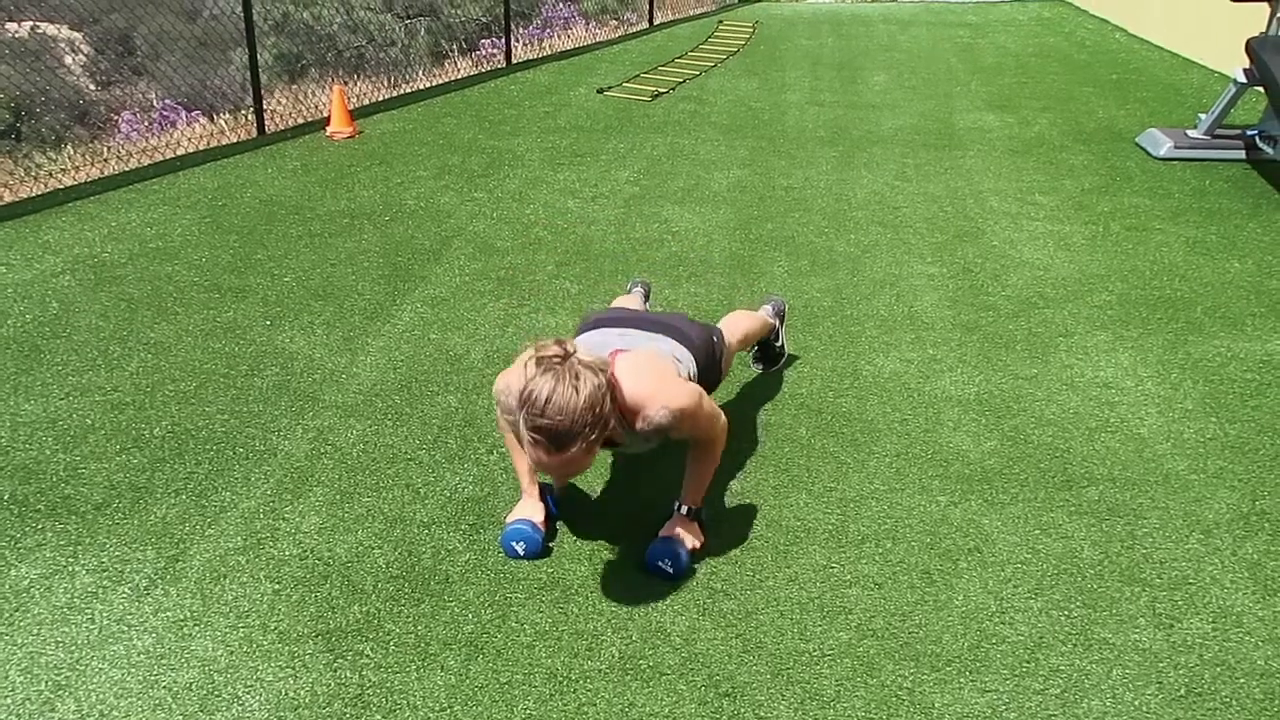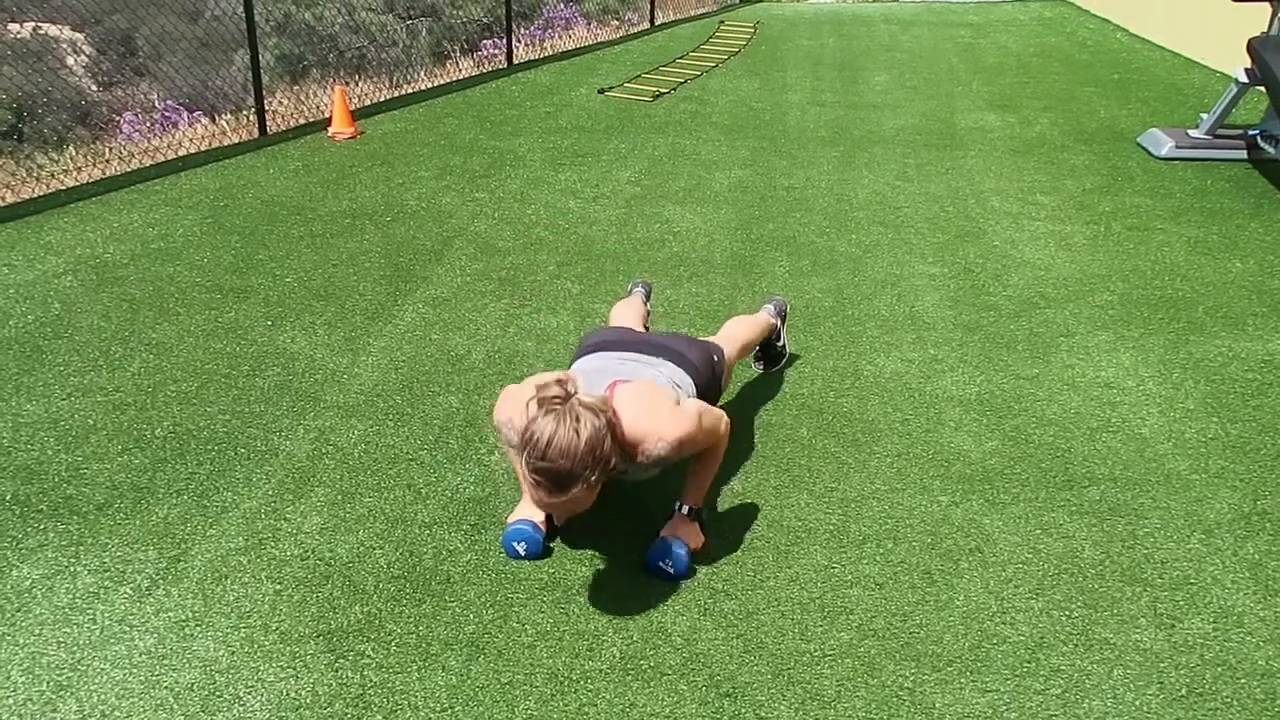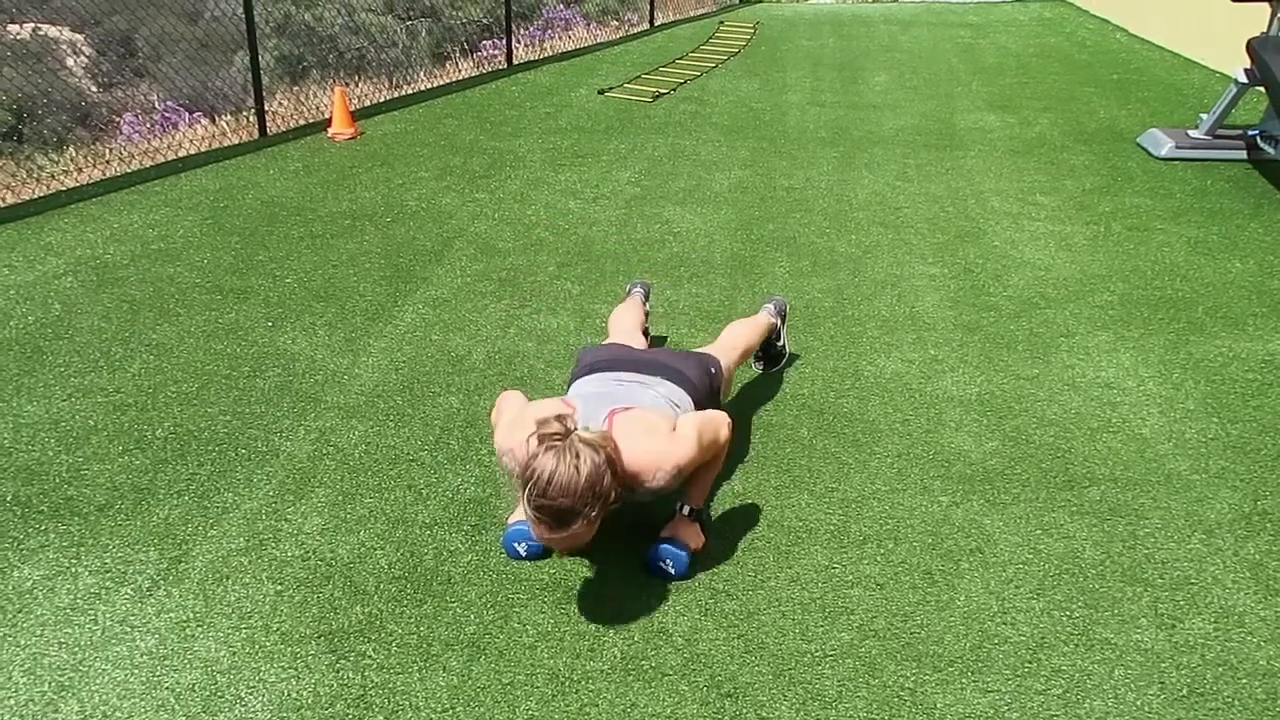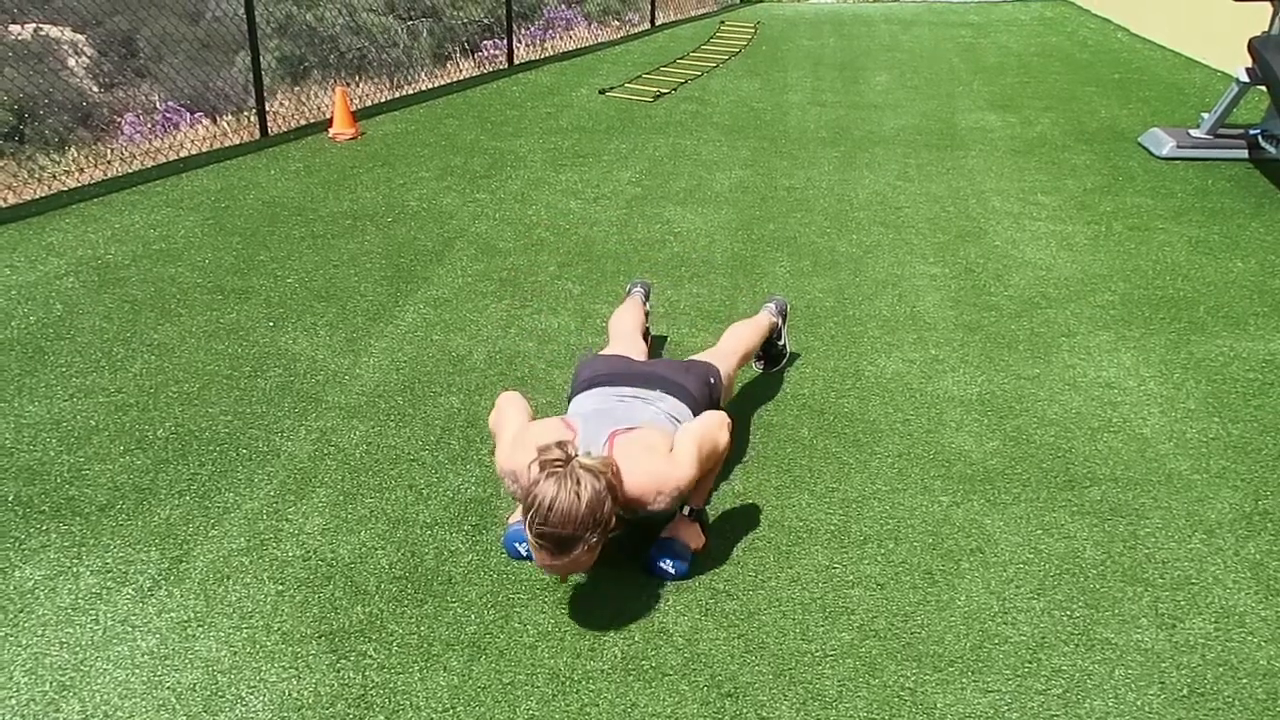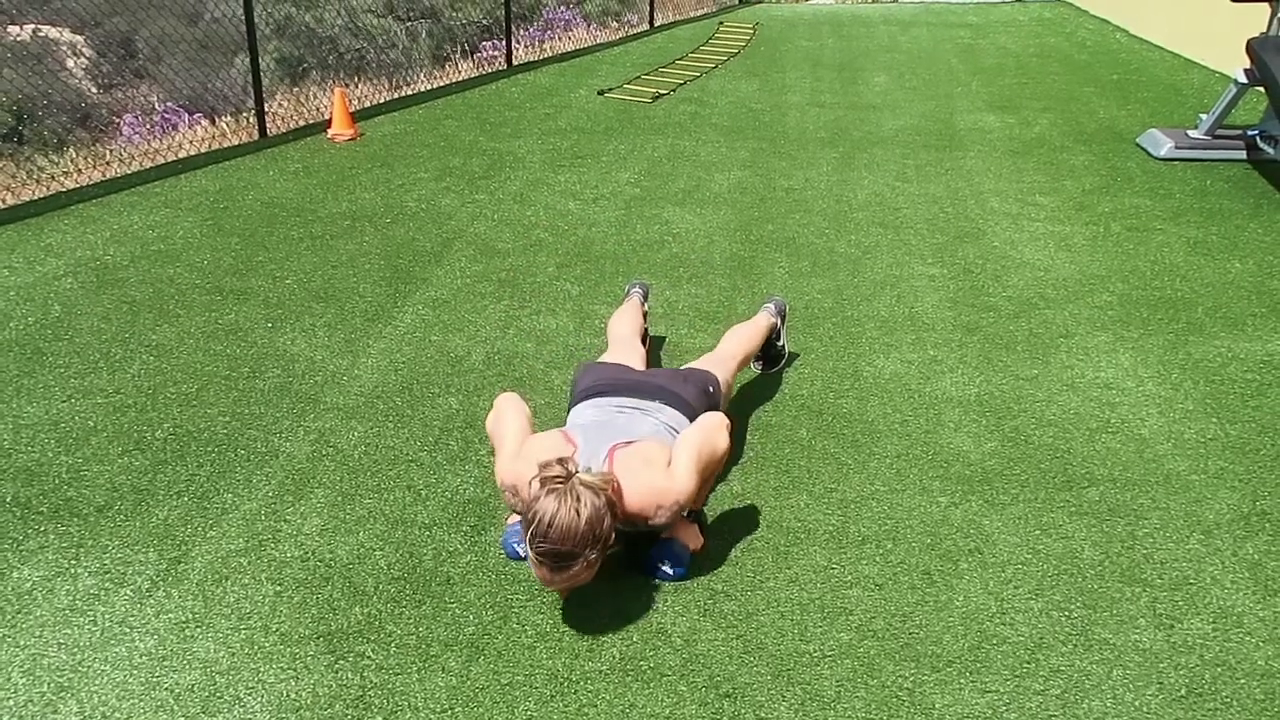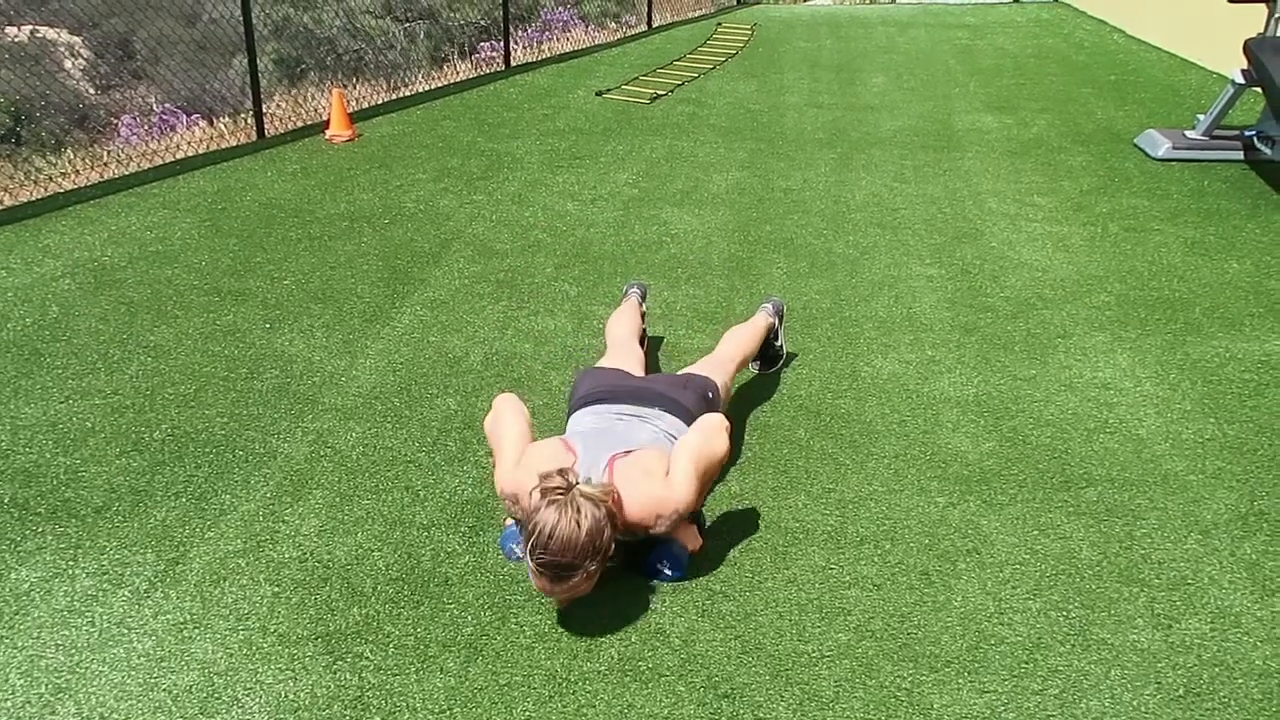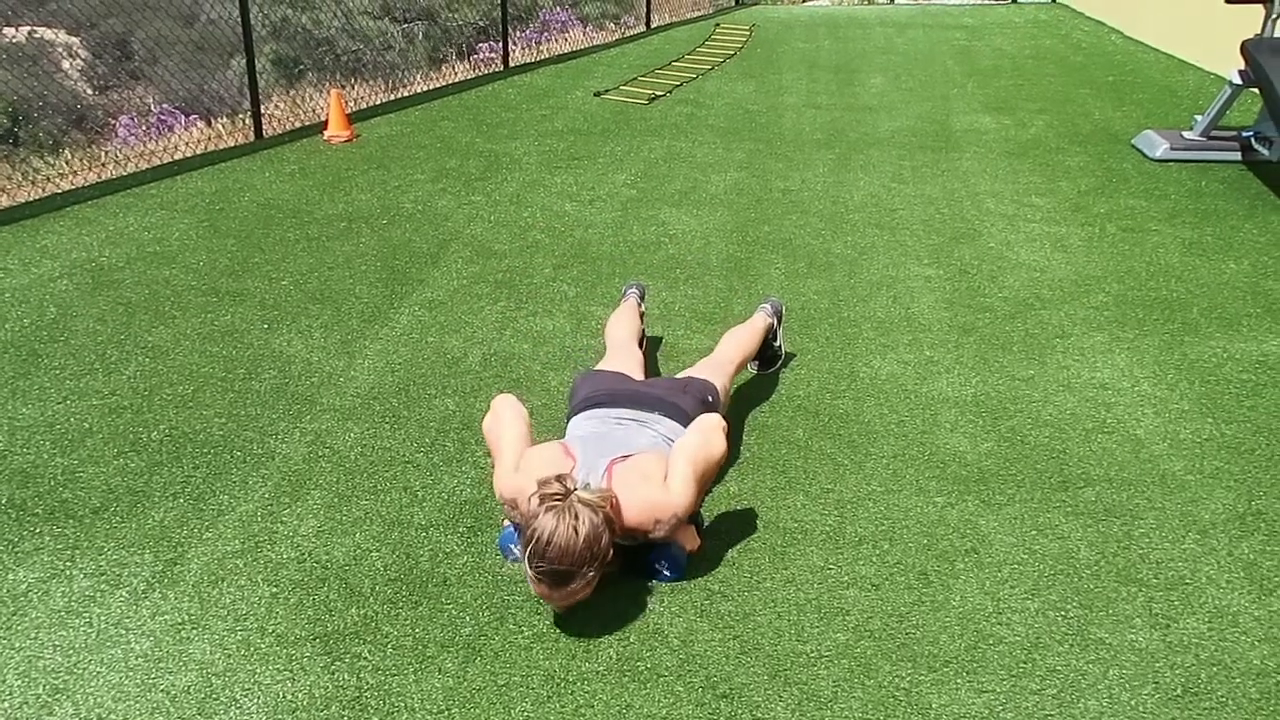
dt=0.1s
person 1, frame 1
left shoulder: (660, 404)
right shoulder: (514, 390)
left elbow: (714, 431)
left wrist: (687, 513)
right wrist: (530, 496)
left hip: (680, 345)
right hip: (602, 328)
left knee: (729, 338)
left ankle: (769, 317)
right ankle: (637, 296)
person 1, frame 2
left shoulder: (659, 439)
right shoulder: (517, 422)
left elbow: (719, 426)
left wrist: (689, 513)
right wrist: (530, 498)
left hip: (677, 368)
right hip: (601, 355)
left knee: (726, 345)
left ankle: (770, 317)
right ankle: (638, 296)
person 1, frame 3
left shoulder: (659, 462)
right shoulder: (519, 450)
left elbow: (721, 428)
right elbow: (506, 404)
left wrist: (690, 514)
right wrist: (527, 503)
left hip: (675, 382)
right hip: (598, 368)
left knee: (726, 351)
right knee: (622, 338)
left ankle: (770, 317)
right ankle: (637, 297)
person 1, frame 4
left shoulder: (660, 485)
right shoulder: (521, 467)
left elbow: (719, 425)
right elbow: (506, 404)
left wrist: (692, 515)
left hip: (677, 394)
right hip: (602, 383)
left knee: (726, 354)
right knee: (625, 343)
left ankle: (770, 317)
right ankle: (638, 297)
person 1, frame 5
left shoulder: (658, 500)
right shoulder: (521, 480)
left elbow: (718, 428)
right elbow: (506, 403)
left hip: (676, 402)
right hip: (599, 389)
left knee: (725, 359)
right knee: (622, 349)
left ankle: (769, 317)
right ankle: (636, 299)
person 1, frame 6
left shoulder: (658, 508)
right shoulder: (522, 490)
left elbow: (717, 426)
right elbow: (504, 404)
left hip: (676, 410)
right hip: (600, 398)
left knee: (722, 361)
right knee: (621, 350)
left ankle: (766, 317)
right ankle: (634, 299)
person 1, frame 7
left shoulder: (655, 512)
right shoulder: (521, 494)
left elbow: (714, 427)
right elbow: (503, 404)
left hip: (677, 413)
right hip: (598, 399)
left knee: (721, 363)
right knee: (620, 353)
left ankle: (765, 317)
right ankle: (633, 300)
